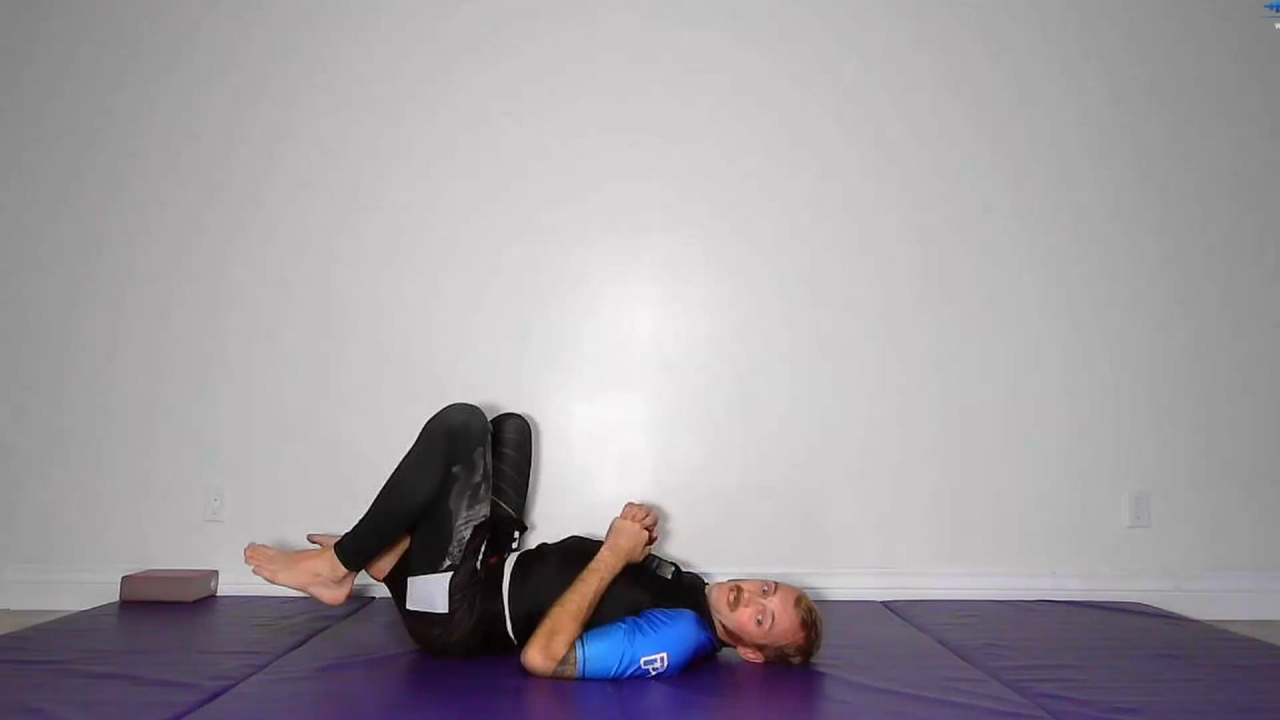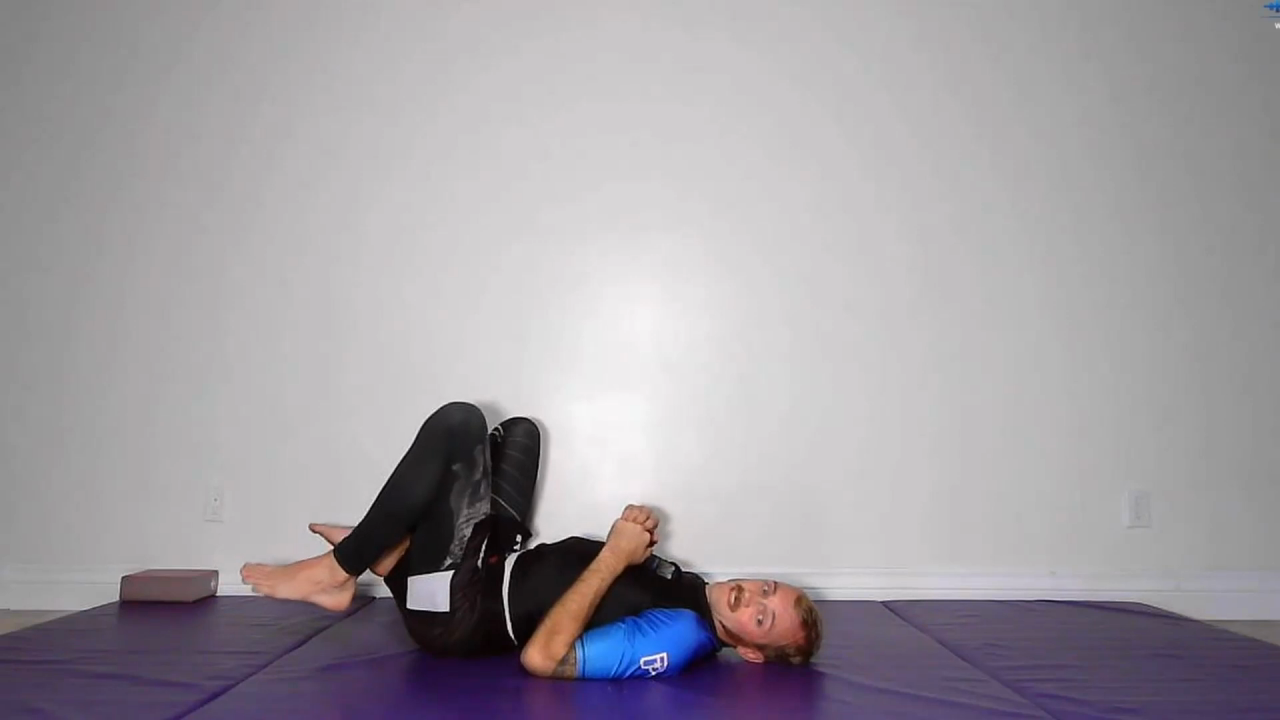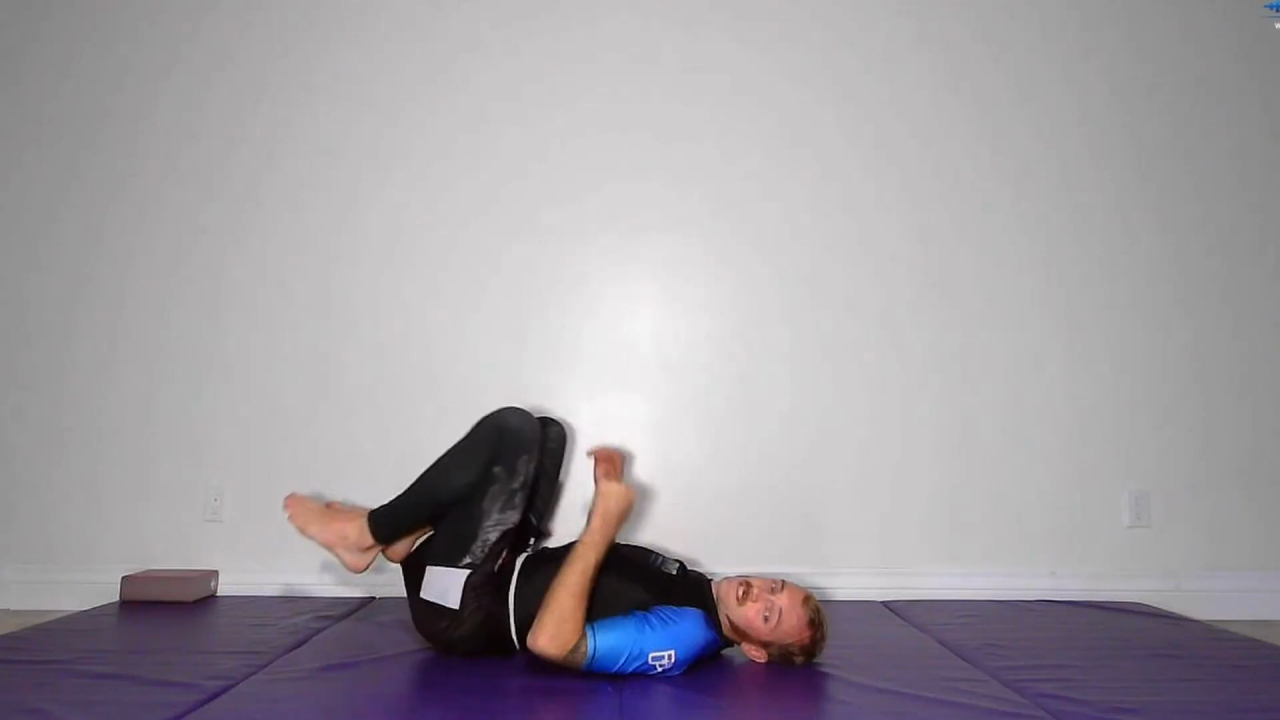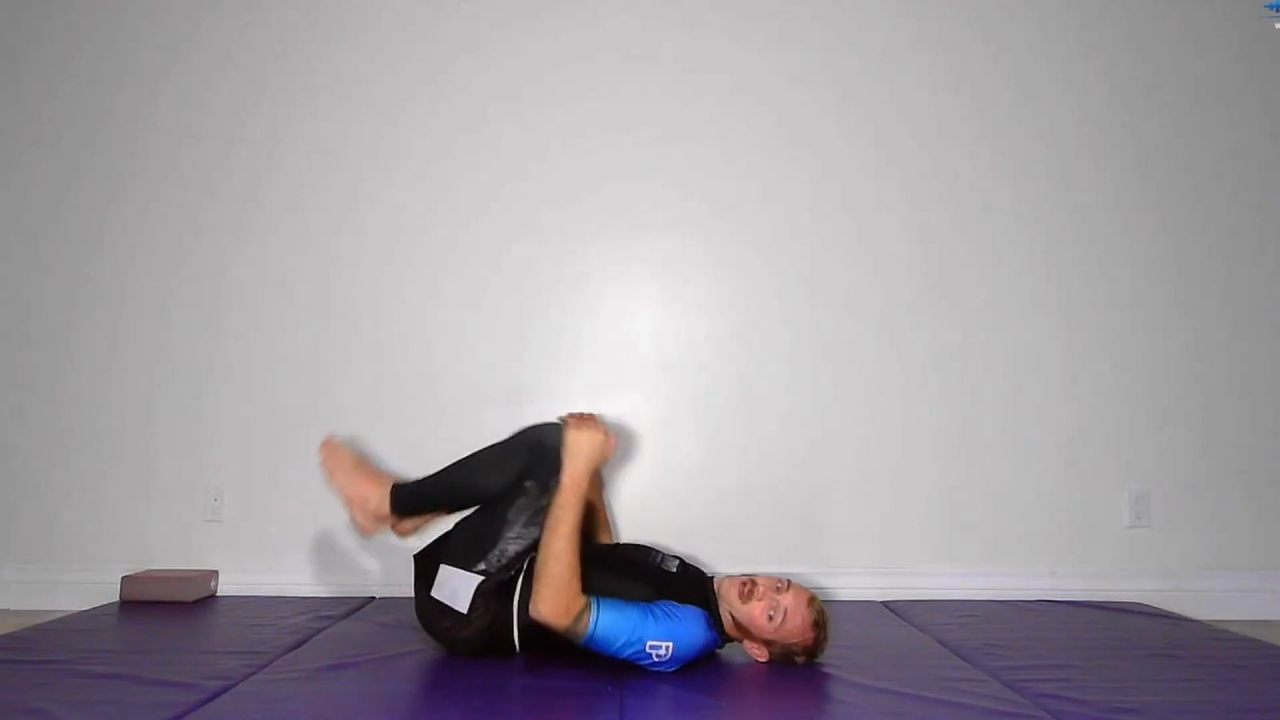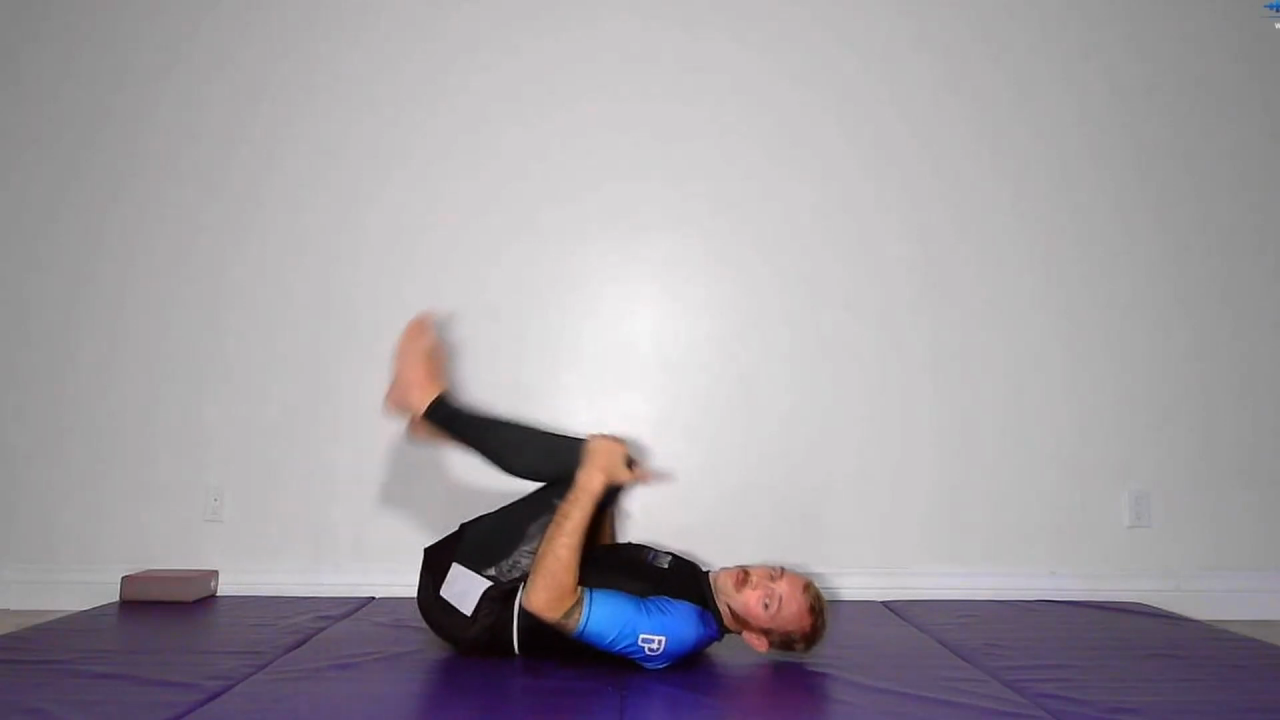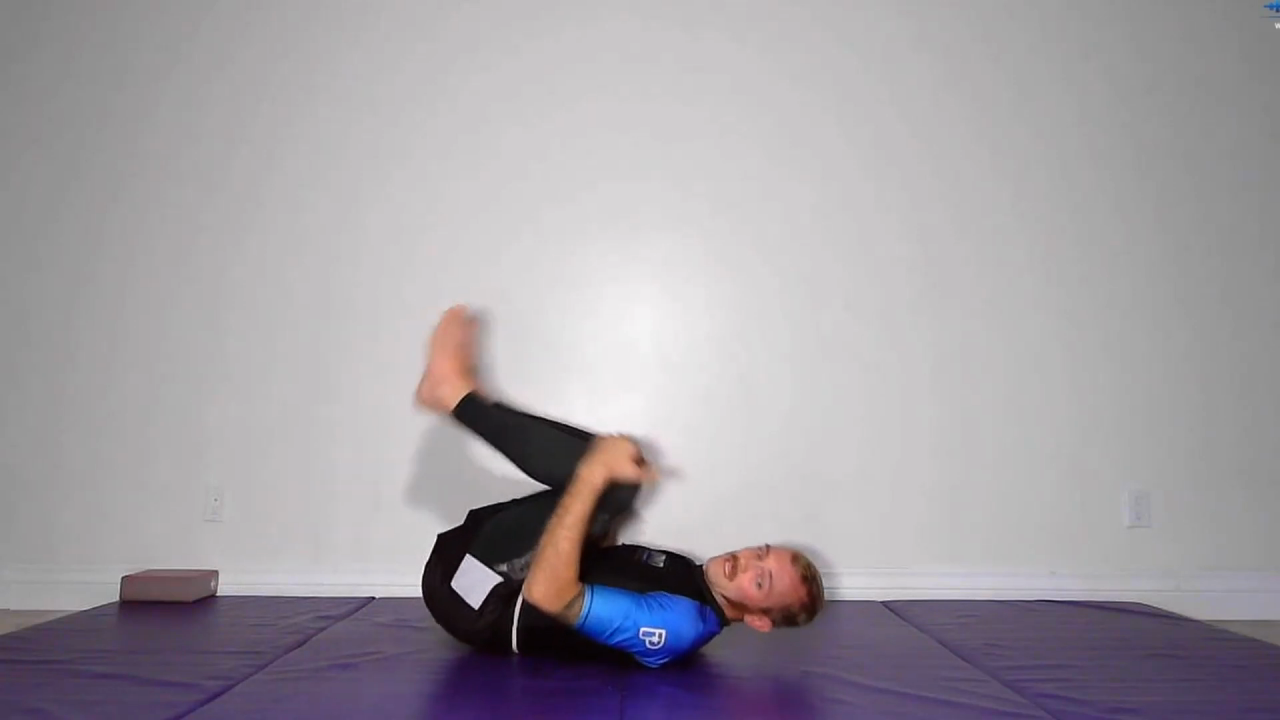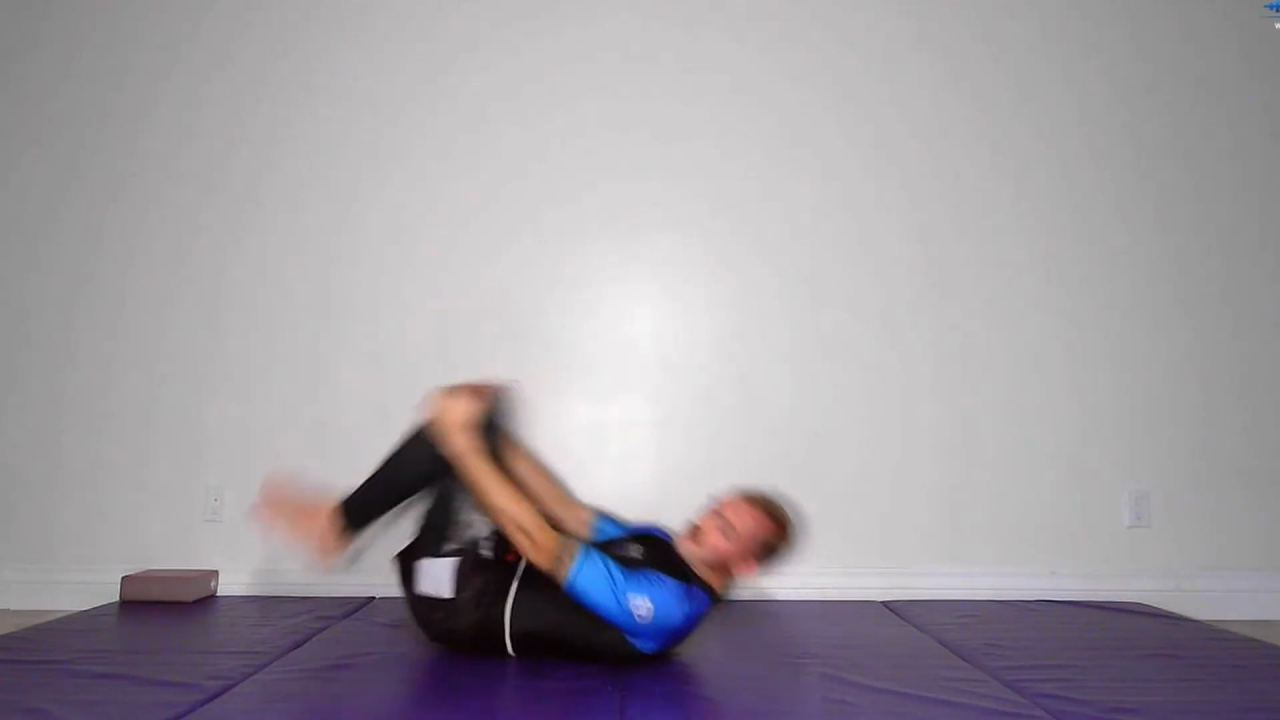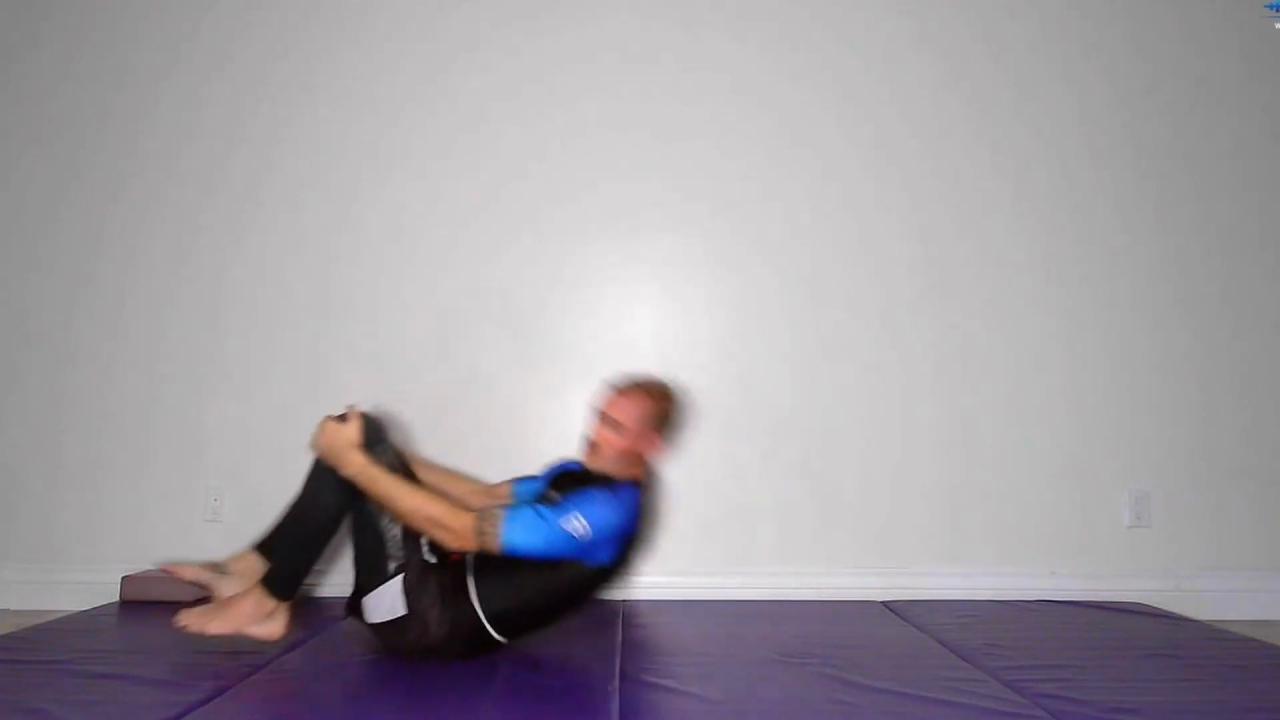
dt=0.3s
person 1, frame 1
left shoulder: (675, 643)
right shoulder: (693, 591)
left elbow: (541, 656)
left wrist: (614, 554)
right wrist: (632, 537)
left hip: (457, 611)
right hip: (496, 569)
left knee: (461, 426)
right knee: (509, 427)
left ankle: (337, 565)
right ankle: (394, 550)
person 1, frame 2
left shoulder: (676, 643)
right shoulder: (693, 591)
left elbow: (541, 658)
left wrist: (616, 555)
right wrist: (632, 541)
left hip: (457, 611)
right hip: (500, 566)
left knee: (458, 425)
right knee: (519, 430)
left ankle: (339, 569)
right ankle: (393, 550)
person 1, frame 3
left shoulder: (682, 639)
right shoulder: (699, 589)
left elbow: (549, 643)
left wrist: (601, 523)
right wrist: (606, 517)
left hip: (464, 609)
right hip: (510, 569)
left knee: (513, 428)
right knee: (544, 431)
left ankle: (369, 532)
right ankle: (410, 535)
person 1, frame 4
left shoulder: (682, 637)
right shoulder: (697, 587)
left elbow: (553, 610)
right elbow: (606, 561)
left wrist: (576, 473)
right wrist: (590, 469)
left hip: (471, 610)
right hip: (516, 574)
left knee: (549, 448)
right knee: (563, 447)
left ankle: (390, 502)
right ankle: (414, 507)
person 1, frame 5
left shoulder: (676, 632)
right shoulder: (691, 582)
left elbow: (543, 601)
right elbow: (601, 561)
left wrist: (592, 483)
right wrist: (603, 478)
left hip: (470, 614)
right hip: (494, 585)
left knee: (589, 473)
right knee: (599, 462)
left ankle: (428, 401)
right ankle: (436, 409)
person 1, frame 6
left shoulder: (677, 628)
right shoulder: (687, 576)
left elbow: (545, 594)
right elbow: (599, 555)
left wrist: (591, 477)
right wrist: (605, 473)
left hip: (473, 603)
left knee: (602, 482)
left ankle: (458, 396)
right ankle: (466, 400)
person 1, frame 7
left shoulder: (665, 606)
right shoulder: (657, 544)
left elbow: (540, 545)
right elbow: (572, 514)
left wrist: (458, 439)
right wrist: (491, 434)
left hip: (467, 607)
right hip: (501, 583)
left knee: (455, 437)
right knee: (472, 435)
left ankle: (336, 521)
right ankle: (341, 518)
person 1, frame 8
left shoulder: (604, 514)
right shoulder: (576, 473)
left elbow: (459, 532)
right elbow: (485, 496)
left wrist: (351, 459)
right wrist: (377, 450)
left hip: (431, 619)
right hip: (447, 585)
left knee: (350, 450)
right knee: (359, 437)
left ankle: (267, 602)
right ankle: (252, 568)
